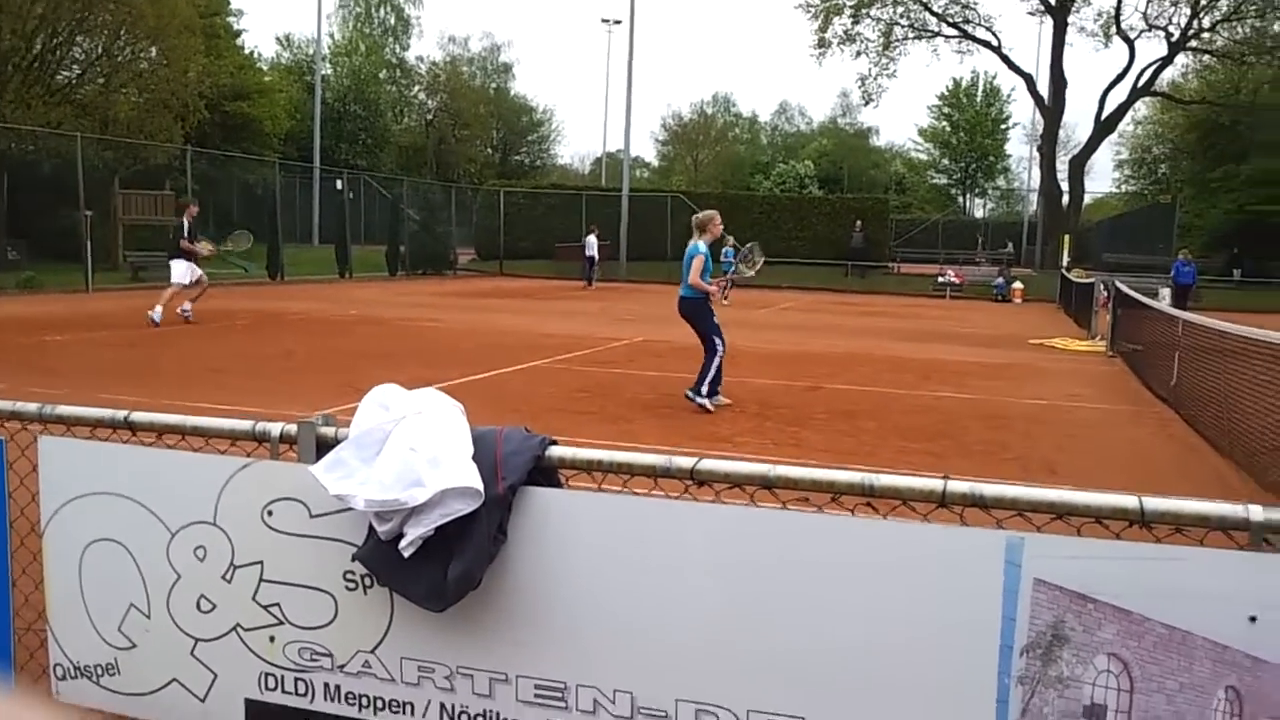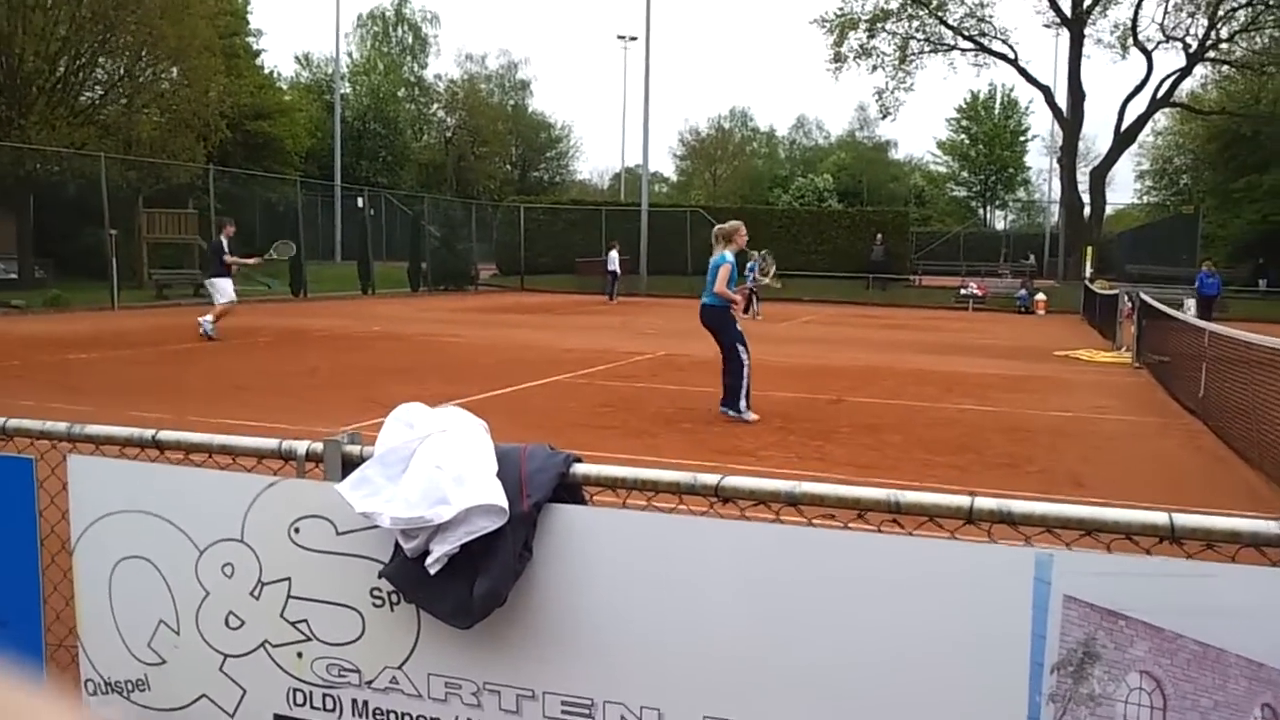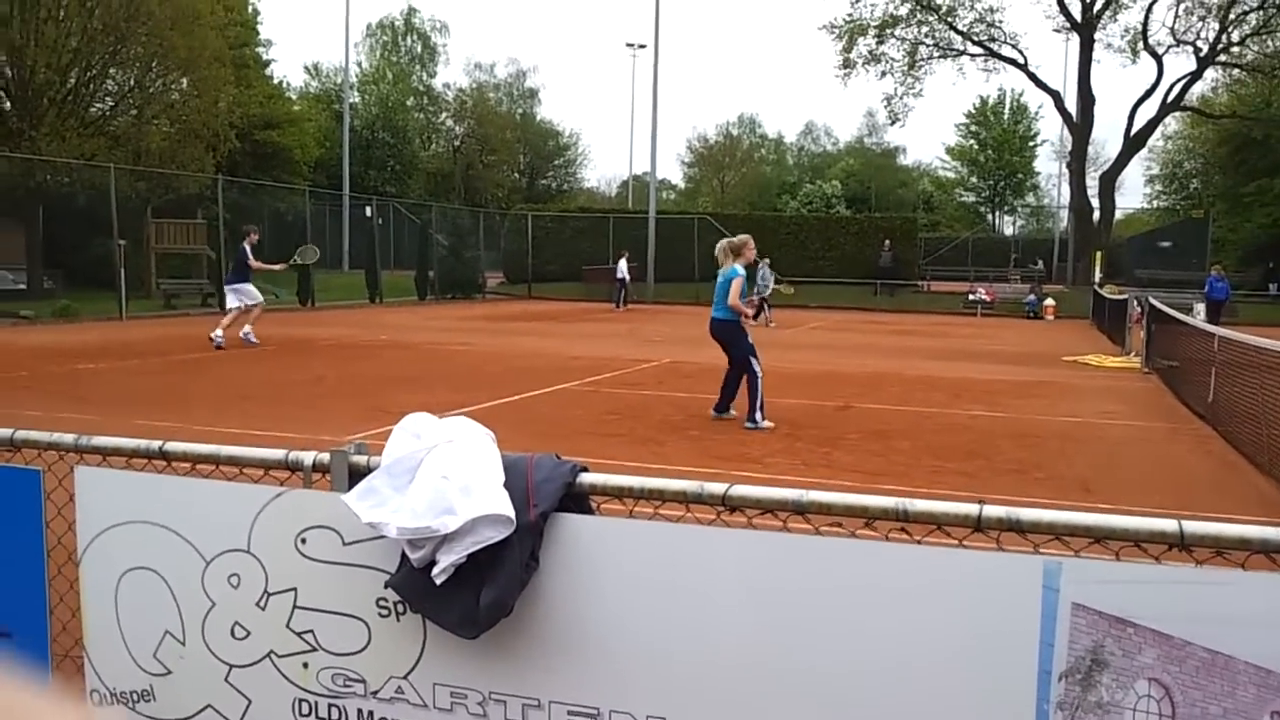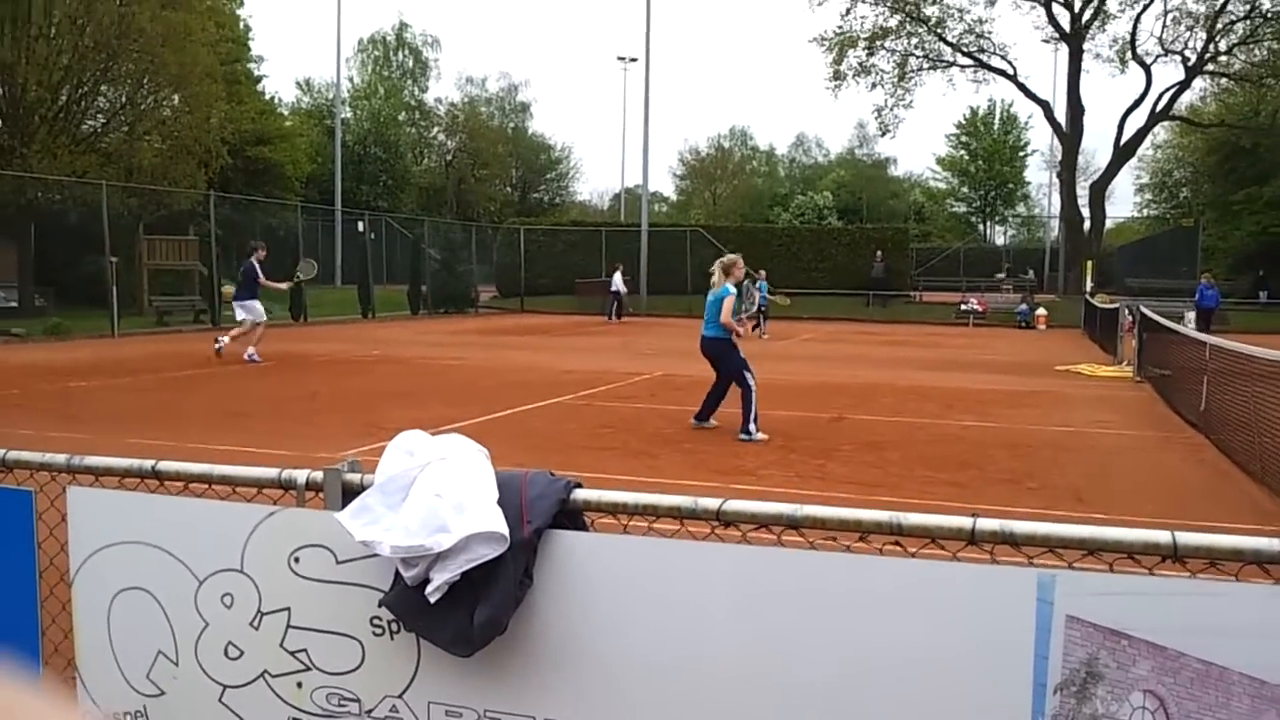
dt=0.1s
person 1, frame 1
left shoulder: (699, 246)
right shoulder: (701, 249)
right elbow: (692, 280)
left wrist: (711, 283)
right wrist: (710, 290)
left hip: (691, 303)
right hip: (694, 304)
left knee: (714, 346)
right knee: (717, 348)
left ankle: (711, 393)
right ankle: (699, 392)
person 1, frame 2
left shoulder: (719, 256)
right shoulder: (728, 258)
right elbow: (719, 289)
left wrist: (734, 293)
right wrist: (735, 299)
left hip: (708, 311)
right hip: (718, 312)
left knee: (730, 356)
right knee: (741, 358)
left ankle: (729, 402)
right ankle: (739, 408)
person 1, frame 3
left shoulder: (726, 270)
right shoulder: (739, 272)
right elbow: (732, 302)
left wrist: (744, 305)
right wrist: (746, 311)
left hip: (718, 324)
right hip: (729, 326)
left knee: (737, 366)
right knee: (754, 370)
left ankle: (721, 408)
right ankle: (755, 418)
person 1, frame 4
left shoulder: (716, 289)
right shoulder: (730, 291)
right elbow: (724, 320)
left wrist: (732, 324)
right wrist: (736, 329)
left hip: (708, 342)
right hip: (720, 343)
left knee: (724, 379)
right knee: (747, 384)
left ankle: (701, 417)
right ankle: (749, 430)
